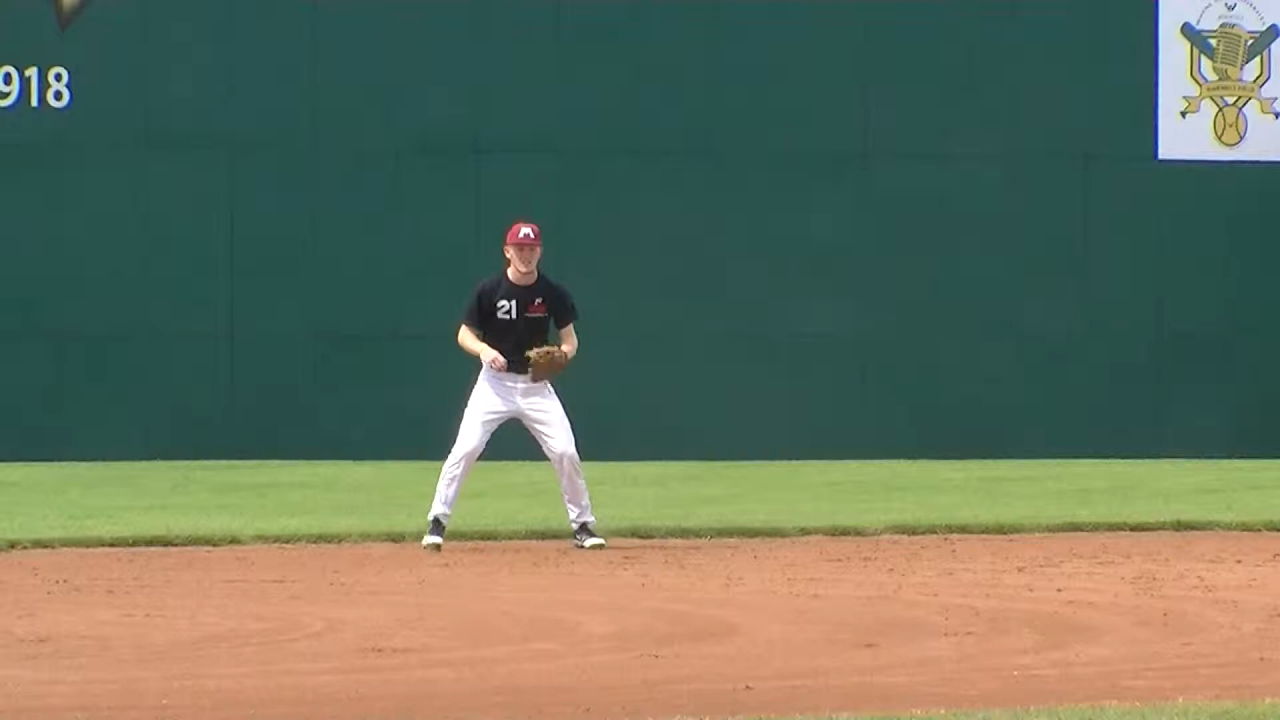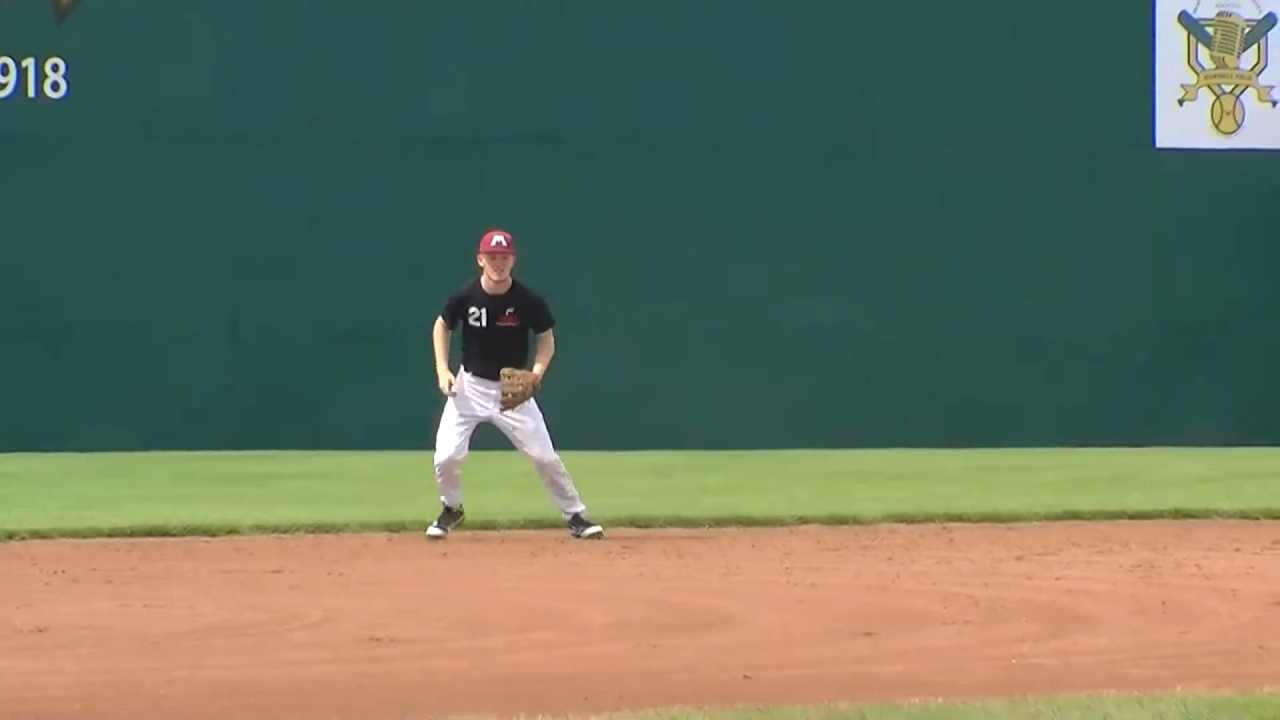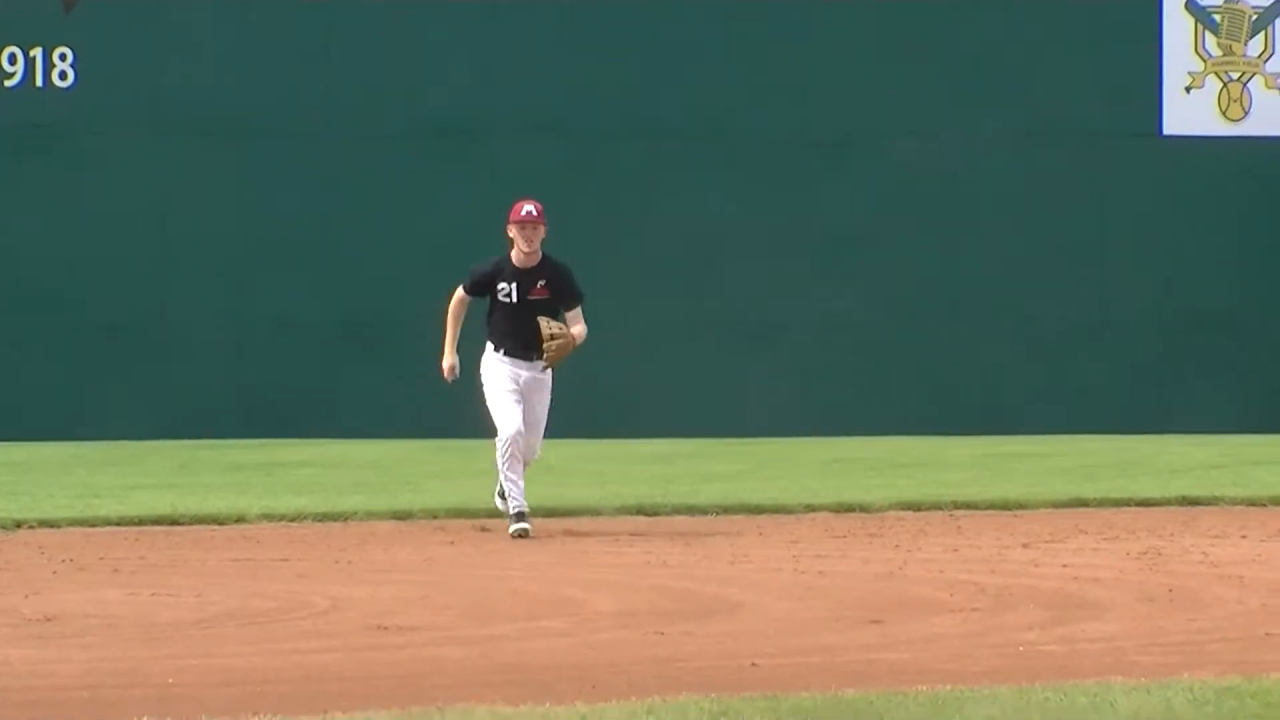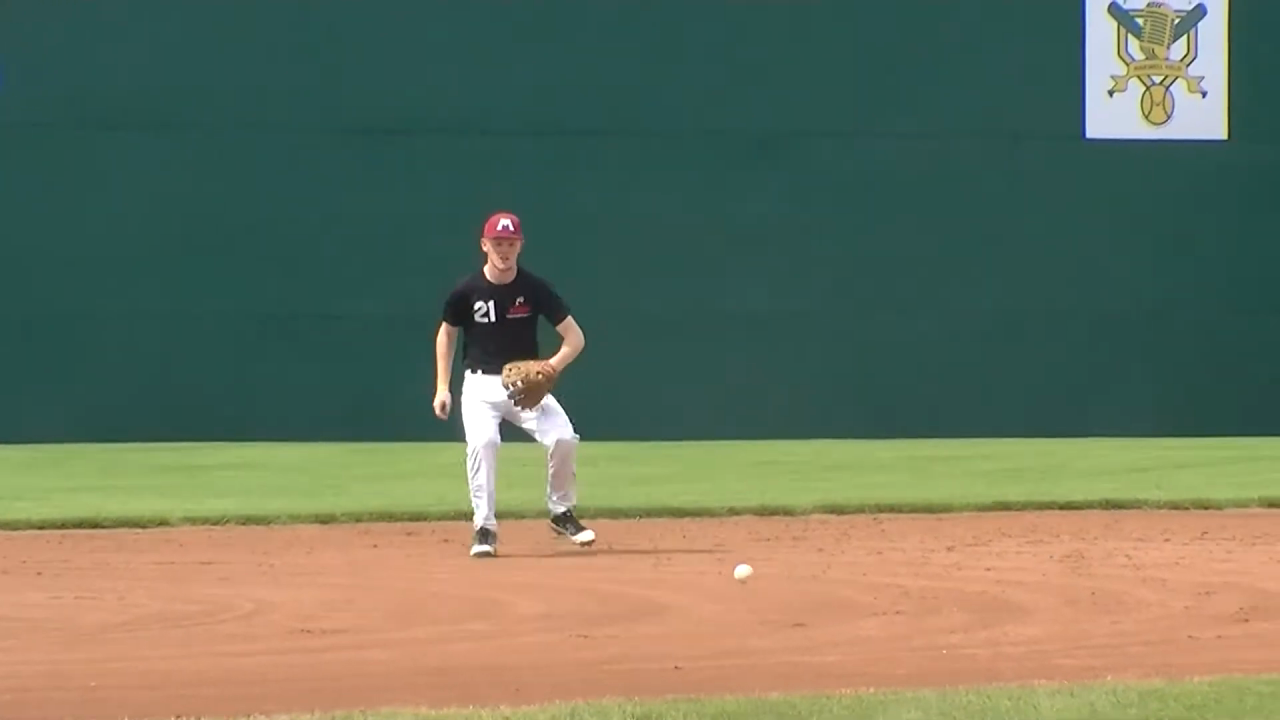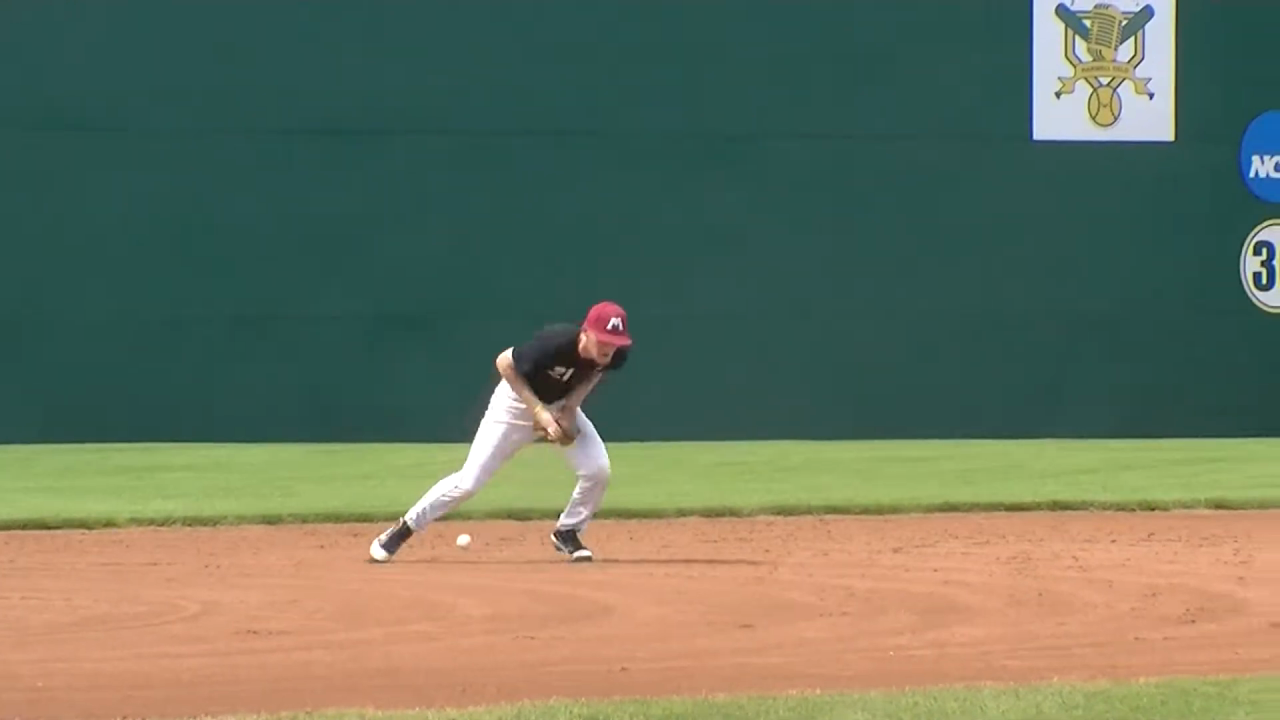
dt=0.7s
person 1, frame 1
left shoulder: (554, 293)
right shoulder: (489, 289)
left elbow: (569, 339)
right elbow: (464, 335)
left wrist: (561, 356)
right wrist: (483, 349)
left hip: (537, 384)
right hip: (495, 382)
left knee: (566, 452)
right knee: (464, 450)
left ankle: (583, 526)
right ankle: (437, 521)
person 1, frame 2
left shoulder: (531, 299)
right shoulder: (464, 296)
left elbow: (547, 338)
right elbow: (441, 327)
left wrist: (536, 374)
right wrist: (442, 369)
right hip: (470, 385)
left knee: (544, 457)
right knee: (447, 455)
left ankle: (575, 515)
right ankle: (451, 509)
person 1, frame 3
left shoulder: (558, 274)
right shoulder: (491, 271)
left elbow: (578, 324)
right elbow: (460, 299)
left wrist: (572, 337)
right wrist: (449, 350)
left hip: (539, 368)
right hip: (499, 363)
left knee: (527, 446)
right knee: (512, 431)
left ankle: (507, 487)
right ankle: (517, 511)
person 1, frame 4
left shoulder: (535, 288)
right shoulder: (466, 290)
left elbow: (575, 337)
right elbow: (447, 333)
left wrist: (553, 366)
right wrist: (442, 386)
right hip: (480, 385)
left knee: (564, 438)
right knee: (483, 442)
left ankle: (561, 511)
right ankle: (484, 528)
person 1, frame 5
left shoulder: (616, 355)
right shoulder: (548, 347)
right elbow: (504, 363)
left wrist: (570, 406)
right wrist: (538, 410)
left hip: (559, 404)
right hip: (519, 403)
left knee: (599, 471)
right knee: (469, 481)
left ankle: (567, 532)
right ankle: (408, 526)
